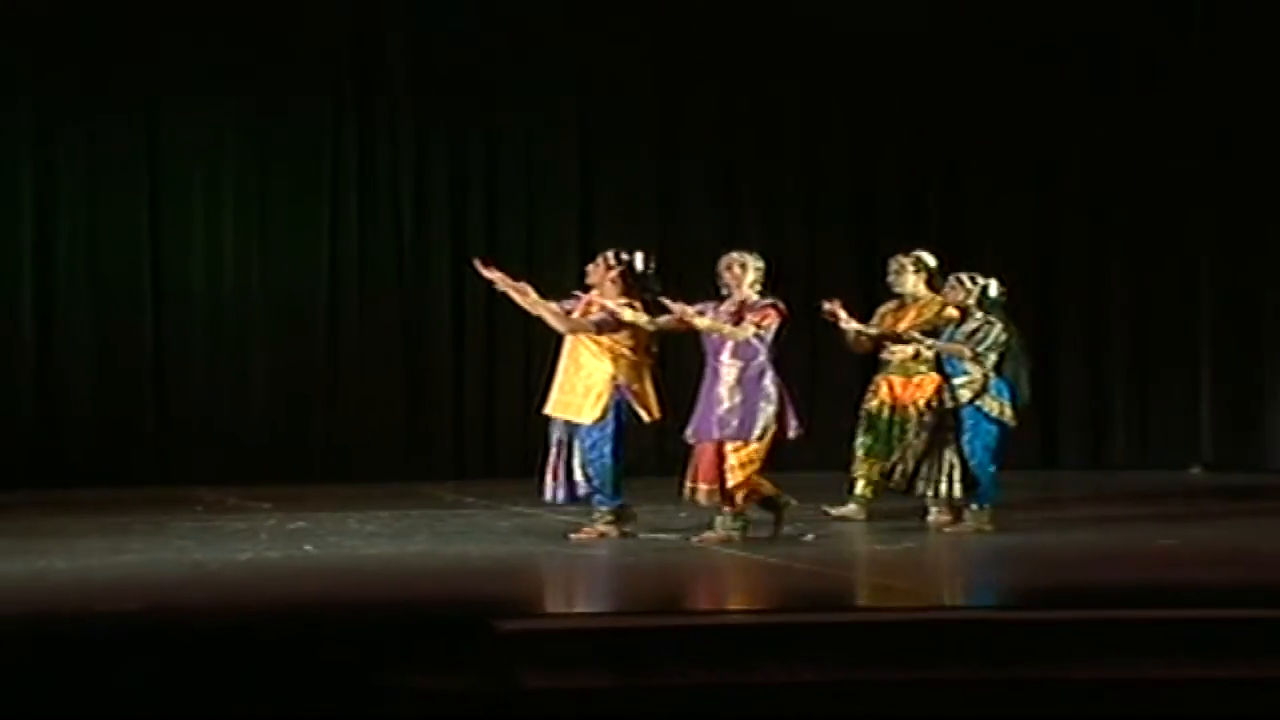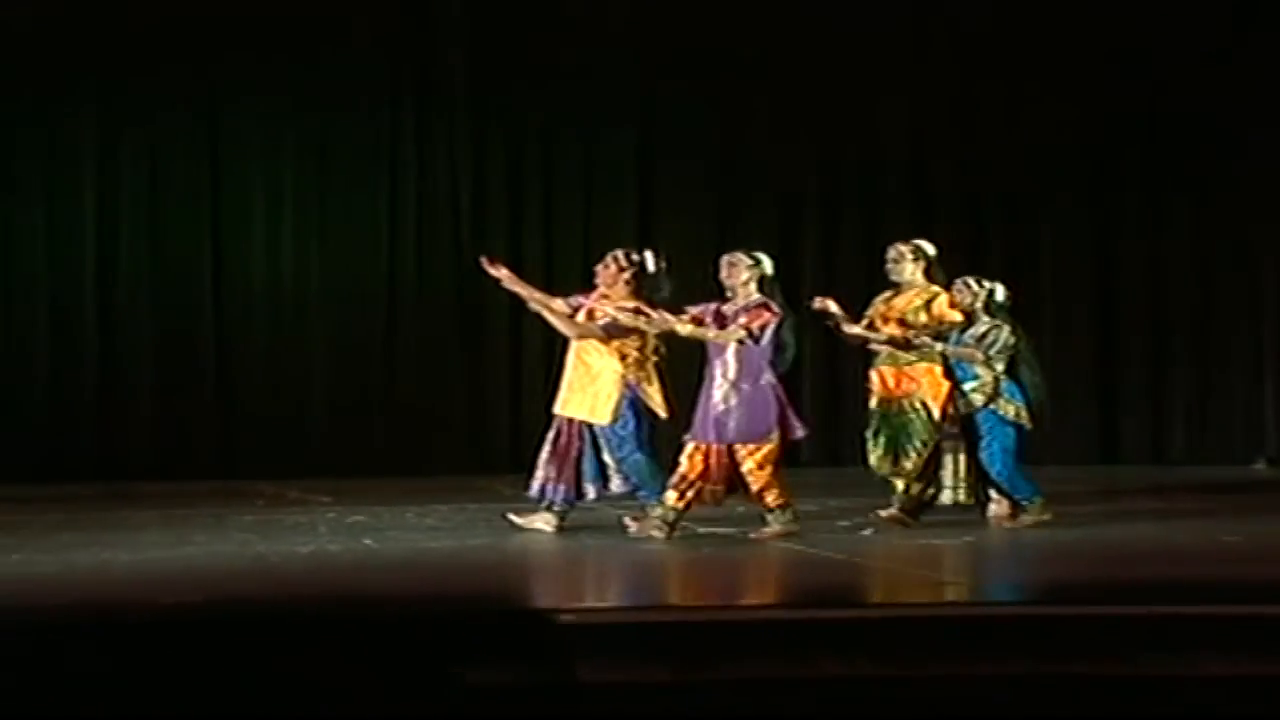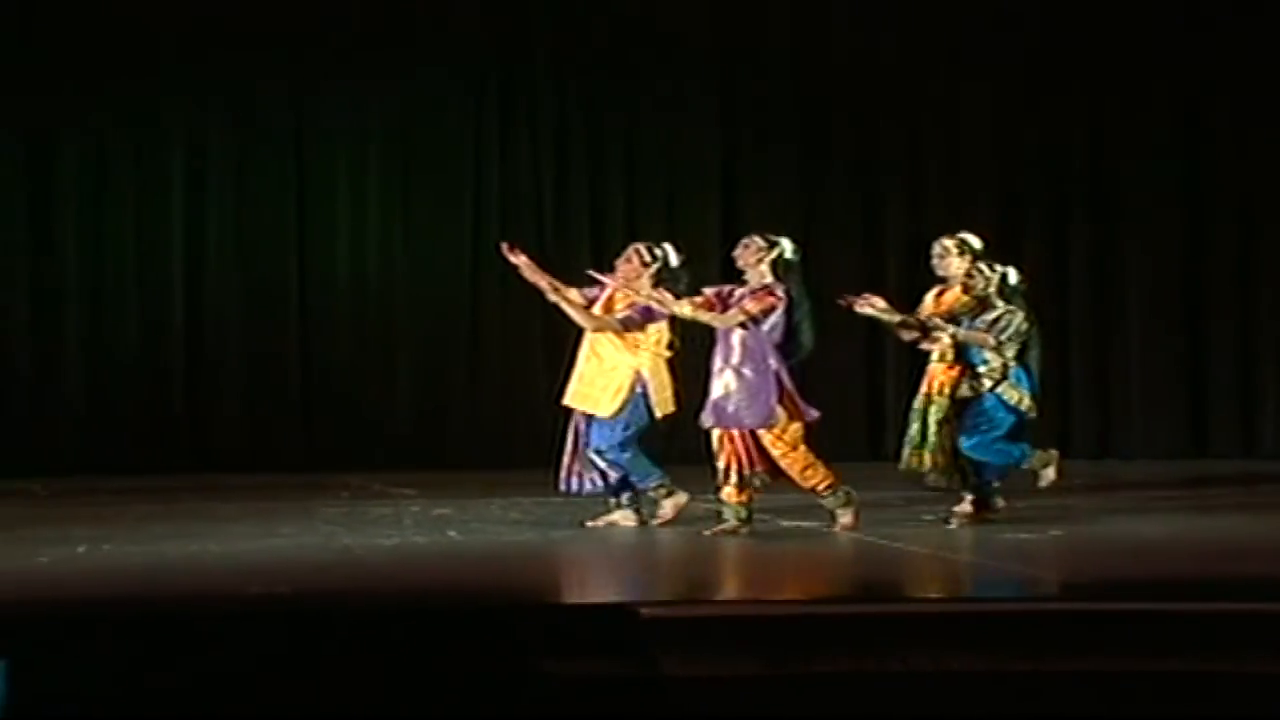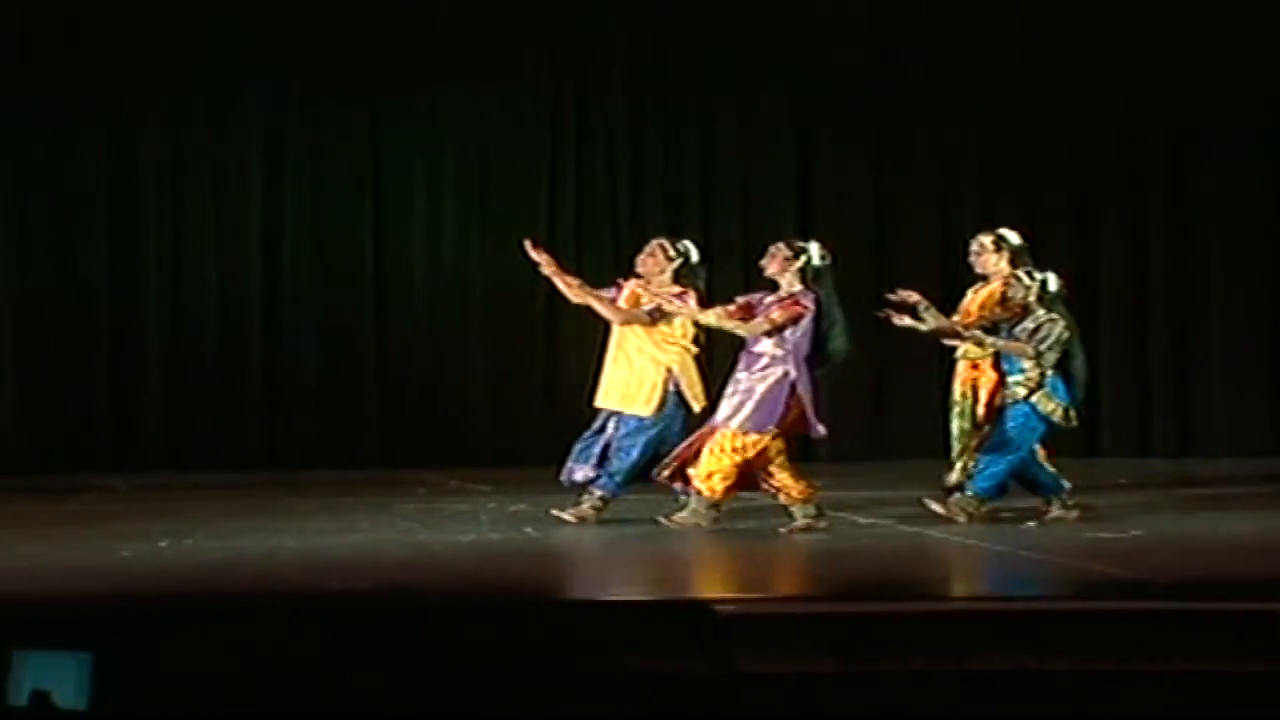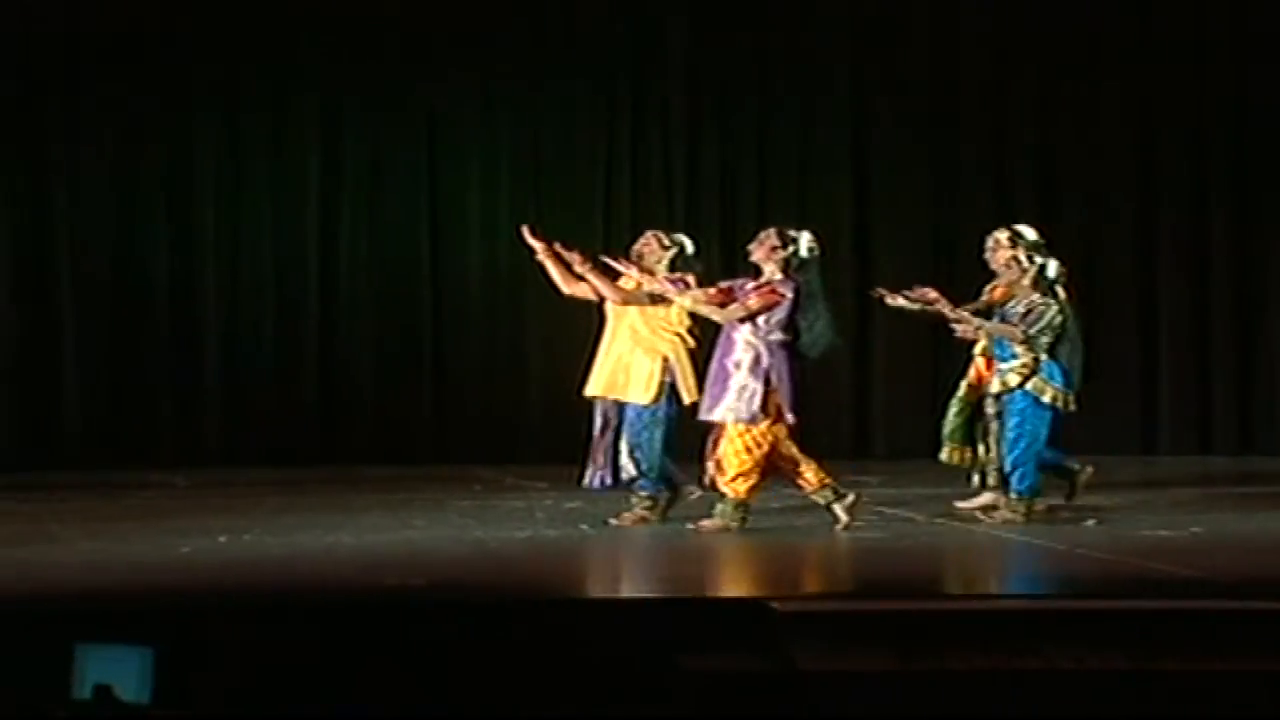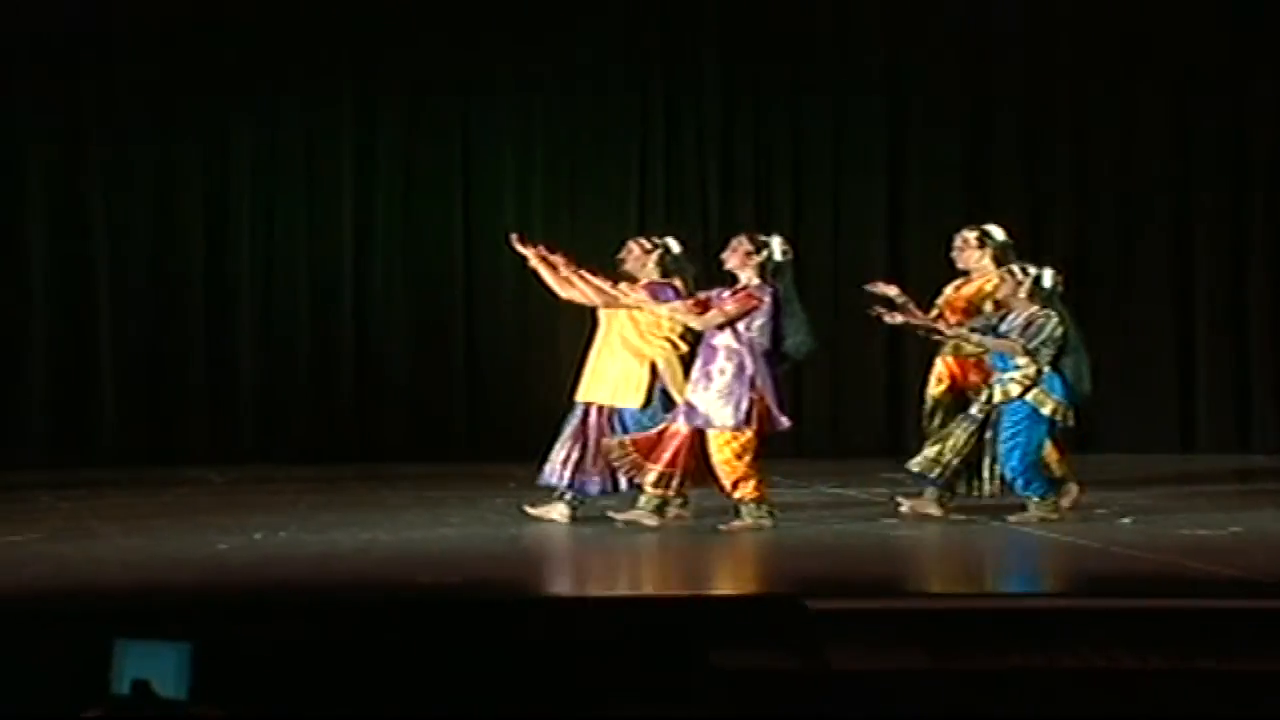
dt=0.5s
person 1, frame 1
left shoulder: (768, 309)
right shoulder: (711, 310)
left elbow: (739, 333)
right elbow: (661, 323)
left wrist: (699, 321)
right wrist: (631, 316)
left hip: (752, 395)
right hip: (718, 395)
left knee: (738, 461)
right knee: (711, 458)
left ankle: (731, 524)
right ankle: (775, 502)
person 1, frame 2
left shoulder: (765, 309)
right shoulder: (714, 311)
left elbow: (727, 337)
right elbow: (671, 324)
left wrist: (683, 328)
left hip: (752, 396)
right hip: (719, 396)
left knee: (755, 463)
right knee: (697, 458)
left ankle: (783, 518)
right ankle: (663, 520)
person 1, frame 3
left shoulder: (774, 293)
right shoulder: (731, 293)
left elbow: (725, 320)
right elbow: (688, 305)
left wrist: (679, 308)
right wrist: (644, 296)
left hip: (761, 382)
right hip: (730, 383)
left knee: (784, 448)
right knee: (730, 449)
left ankle: (841, 500)
right ankle: (737, 515)
person 1, frame 4
left shoulder: (802, 301)
right shoulder: (764, 300)
left elbow: (751, 329)
right elbow: (718, 314)
left wrist: (707, 318)
right wrist: (679, 307)
left hip: (777, 386)
right hip: (757, 385)
left knee: (727, 443)
right knee: (767, 456)
left ankle: (703, 509)
right ankle: (808, 511)
person 1, frame 5
left shoulder: (782, 287)
right shoulder: (747, 286)
left elbow: (729, 314)
right elbow: (704, 297)
left wrist: (681, 298)
right wrist: (657, 285)
left hip: (756, 375)
right hip: (738, 375)
left knee: (741, 445)
right knee: (776, 447)
left ankle: (731, 513)
right ankle: (835, 496)
person 1, frame 6
left shoulder: (758, 293)
right shoulder: (723, 295)
left elbow: (701, 322)
right elbow: (684, 308)
left wrist: (656, 307)
left hip: (736, 382)
right hip: (711, 382)
left knee: (729, 451)
right knee: (677, 439)
left ankle: (757, 511)
right ankle: (652, 506)
person 2, frame 1
left shoulder: (622, 310)
right shoulder: (590, 301)
left elbow: (568, 326)
right elbow: (545, 310)
left wrist: (534, 300)
right wrist: (502, 281)
left hip: (605, 393)
right hip: (584, 392)
left knee: (597, 454)
right knee: (575, 450)
left ankle: (609, 519)
right ankle: (617, 510)
person 2, frame 2
left shoulder: (631, 313)
right shoulder: (599, 298)
left elbow: (578, 331)
right elbow: (555, 305)
left wrist: (539, 306)
right wrist: (508, 278)
left hip: (616, 394)
right hip: (588, 393)
left knee: (629, 454)
right knee: (570, 451)
right ankle: (552, 512)
person 2, frame 3
left shoulder: (649, 307)
right shoulder: (612, 292)
left elbow: (595, 324)
right elbow: (570, 294)
left wrist: (555, 296)
right wrist: (527, 266)
left hip: (631, 386)
right hip: (606, 385)
left knee: (608, 444)
right knee: (603, 444)
left ankle: (668, 493)
right ankle: (625, 507)
person 2, frame 4
left shoulder: (676, 298)
right shoulder: (630, 290)
left elbow: (623, 317)
right elbow: (581, 297)
left wrist: (585, 292)
right wrist: (548, 266)
left hip: (660, 383)
right hip: (634, 383)
left knee: (631, 443)
right knee: (668, 446)
left ankle: (592, 504)
person 2, frame 5
left shoulder: (674, 285)
right shoulder: (627, 283)
left elbow: (621, 298)
right elbow: (570, 287)
left wrist: (586, 268)
right wrist: (544, 253)
left hip: (652, 375)
right hip: (619, 374)
left knee: (641, 438)
right knee: (617, 436)
left ankle: (646, 504)
right ankle: (670, 488)
person 2, frame 6
left shoulder: (663, 290)
right shoulder: (622, 291)
left elbow: (604, 300)
right elbow: (568, 292)
left wrist: (571, 271)
right wrist: (536, 259)
left hip: (644, 381)
right hip: (610, 380)
right knee: (585, 436)
left ankle: (677, 503)
right ankle: (564, 502)
person 3, frame 1
left shoulder: (943, 309)
right shoulder: (887, 310)
right elbow: (862, 346)
left wrist: (915, 352)
right wrist: (845, 322)
left hip: (926, 386)
right hip: (888, 384)
right knee: (872, 441)
left ankle: (939, 506)
right ankle: (858, 503)
person 3, frame 2
left shoulder: (938, 299)
right shoulder: (884, 300)
right elbow: (859, 335)
left wrist: (901, 342)
right wrist: (836, 314)
left hip: (921, 378)
right hip: (885, 379)
left knee: (918, 440)
right knee: (888, 441)
left ankle: (908, 504)
right ankle: (906, 501)
person 3, frame 3
right shoulder: (935, 294)
right elbow: (910, 332)
left wrist: (941, 341)
right wrist: (883, 309)
right hip: (940, 371)
left knee: (953, 431)
right knee: (935, 429)
person 3, frame 4
right shoulder: (976, 291)
right elbow: (954, 329)
right wrist: (921, 306)
left hip: (996, 370)
right hip: (970, 370)
right knee: (970, 430)
person 3, frame 5
left shoulder: (1025, 284)
right shoulder: (996, 287)
right elbow: (974, 319)
right wrist: (939, 304)
right hip: (987, 363)
right knee: (965, 418)
person 3, frame 6
left shoulder: (999, 285)
right shoulder: (955, 288)
right wrist: (900, 300)
left hip: (982, 366)
right hip: (950, 366)
right knee: (941, 425)
left ankle: (1064, 482)
person 4, frame 1
left shoulder: (992, 326)
right shoulder: (955, 325)
left elbow: (967, 352)
left wrist: (927, 342)
left hip: (983, 400)
right hip: (959, 399)
left knee: (977, 456)
left ankle: (979, 516)
person 4, frame 2
left shoulder: (999, 330)
right shoulder: (960, 331)
left elbow: (978, 355)
left wrist: (938, 347)
left hip: (997, 403)
right hip: (974, 403)
left knee: (999, 459)
left ankle: (1034, 507)
person 4, frame 3
left shoulder: (1013, 316)
right shoulder: (972, 315)
left elbow: (993, 341)
right elbow: (926, 333)
left wrist: (951, 331)
right wrist: (885, 312)
left hip: (1003, 391)
right hip: (979, 390)
left knee: (972, 442)
right knee: (963, 442)
left ankle: (1038, 460)
right ankle: (980, 499)
person 4, frame 4
left shoulder: (1055, 324)
right shoulder: (1012, 323)
left elbow: (1030, 352)
right elbow: (956, 330)
left wrist: (987, 341)
right wrist: (925, 308)
left hip: (1038, 401)
right hip: (1017, 399)
left knee: (1002, 451)
right knee: (1018, 456)
left ankle: (965, 504)
right ankle: (1061, 501)
person 4, frame 5
left shoulder: (1049, 308)
right shoulder: (1010, 306)
left elbow: (1019, 334)
left wrist: (974, 322)
left hip: (1033, 387)
right hip: (1009, 386)
left knee: (1020, 445)
right knee: (1015, 445)
left ankle: (1017, 504)
person 4, frame 6
left shoulder: (1048, 321)
right shoulder: (1003, 318)
left elbow: (1017, 348)
right elbow: (965, 329)
left wrist: (969, 337)
right wrist: (918, 322)
left hip: (1031, 399)
right hip: (1003, 395)
left knee: (1016, 456)
left ankle: (1045, 504)
